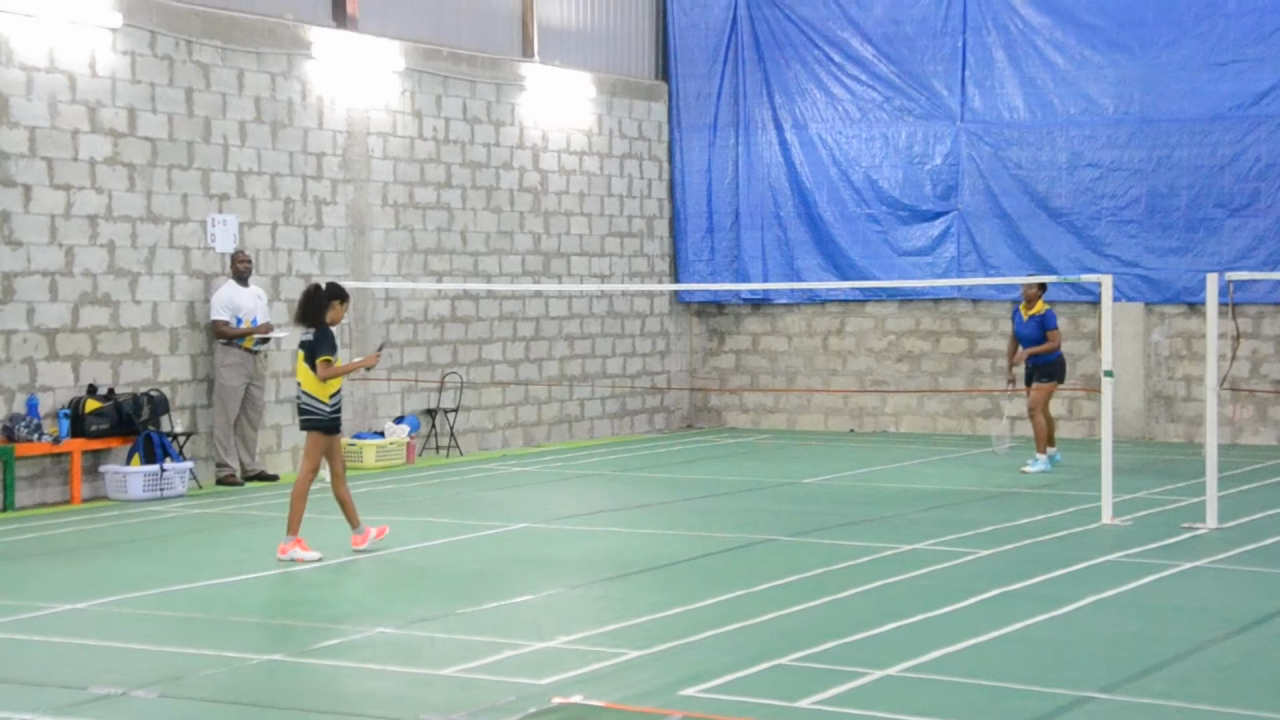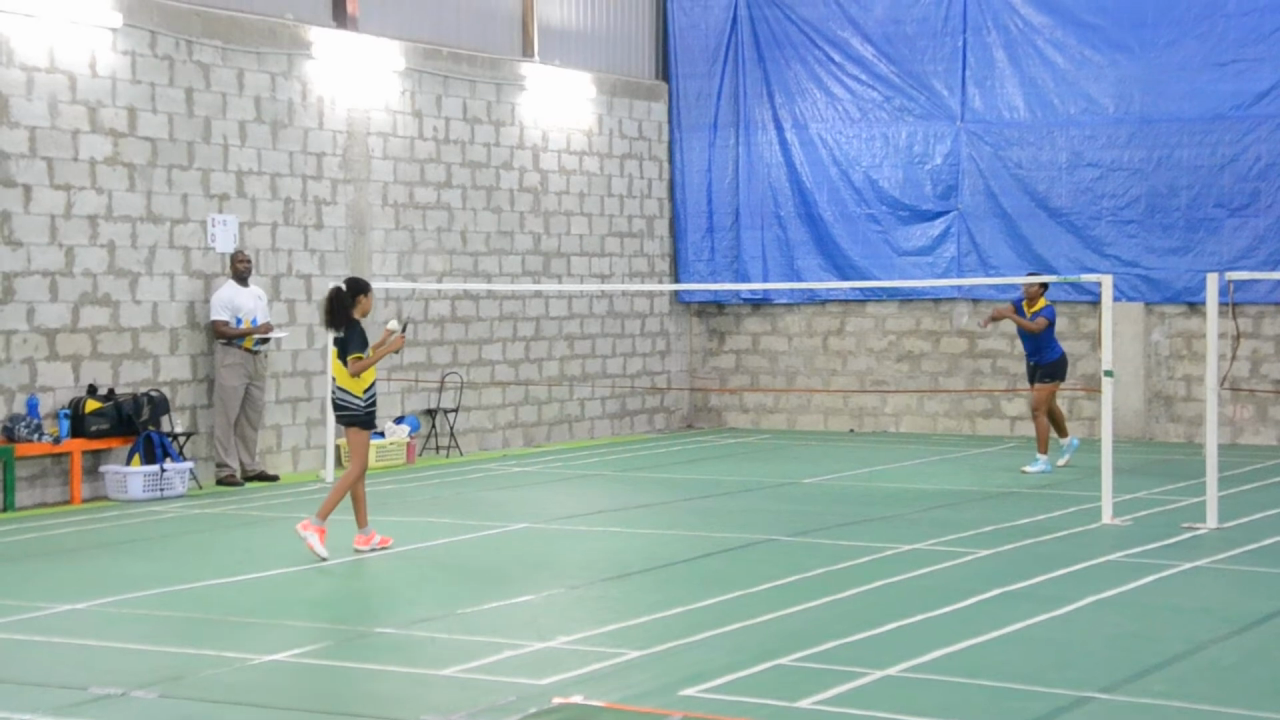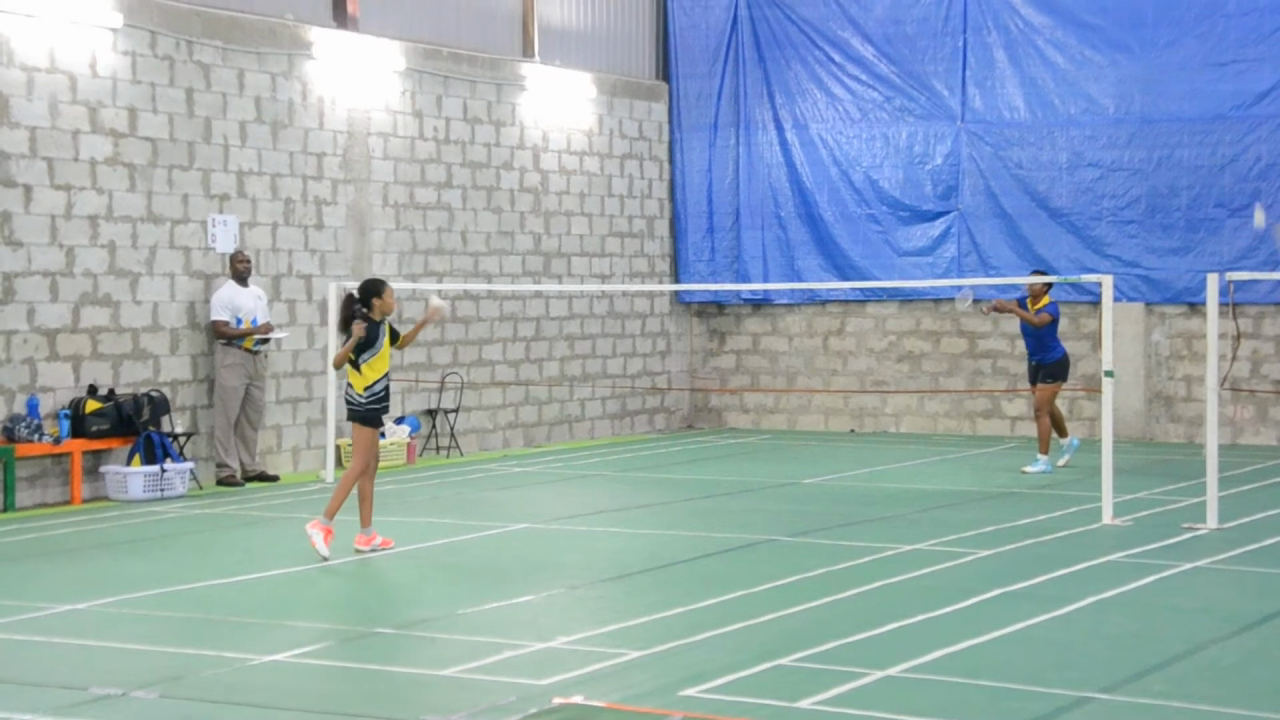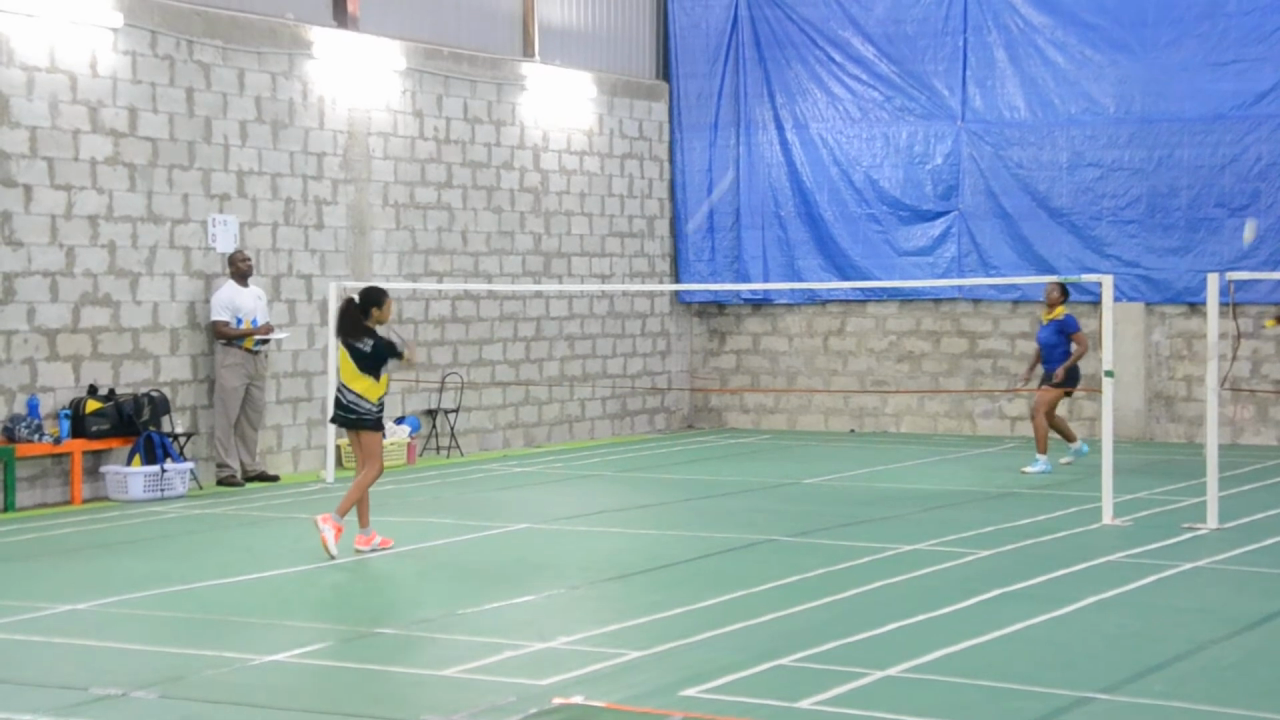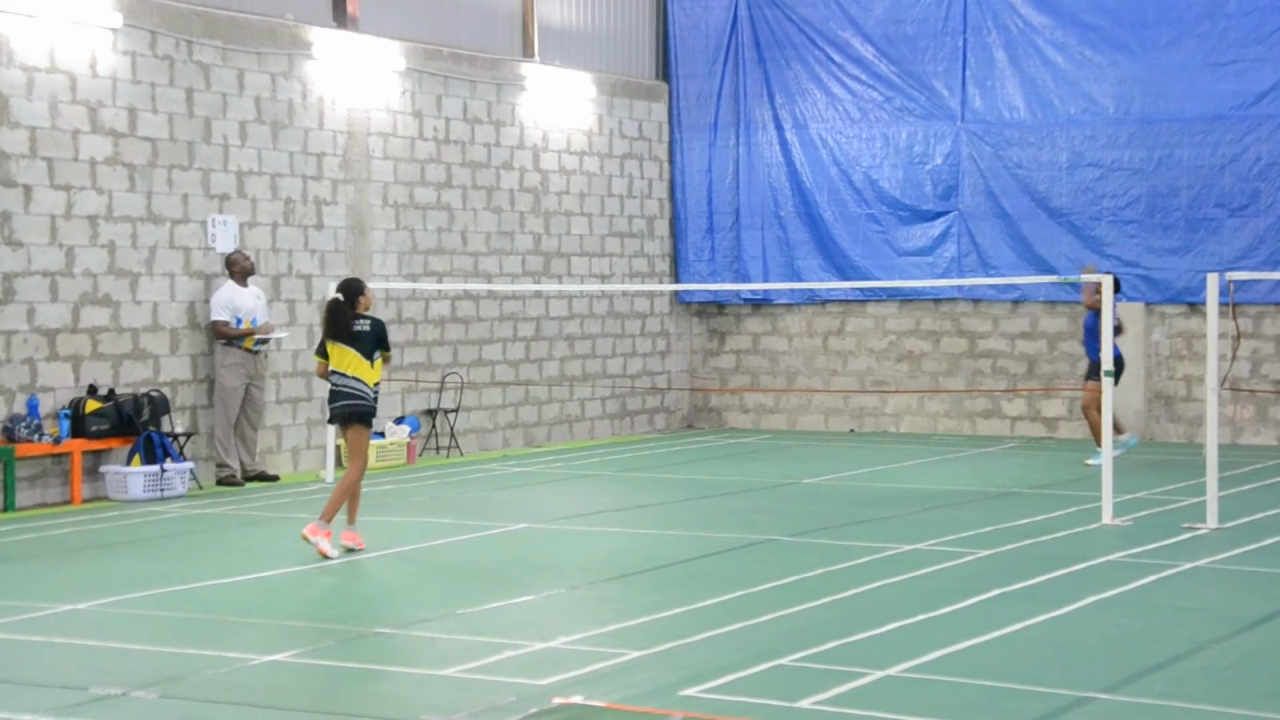
dt=0.5s
person 1, frame 1
left shoulder: (310, 332)
right shoulder: (324, 333)
right elbow: (323, 373)
left wrist: (342, 370)
right wrist: (360, 364)
left hip: (323, 410)
right hip: (321, 411)
left knee: (338, 472)
right knee: (308, 472)
left ankle: (359, 533)
right ankle: (290, 542)
person 1, frame 2
left shoulder: (346, 328)
right shoulder: (354, 329)
right elbow: (354, 369)
left wrist: (381, 343)
right wrist: (388, 350)
left hip: (352, 404)
right hip: (356, 406)
left knee: (359, 469)
right knee: (356, 469)
left ankle: (364, 534)
right ankle: (314, 524)
person 1, frame 3
left shoulder: (383, 325)
right shoulder: (363, 327)
left elbow: (402, 342)
right elbow: (337, 363)
left wrist: (424, 322)
right wrist: (354, 339)
left hip: (373, 402)
right hip: (363, 404)
left knee: (370, 467)
right knee: (358, 466)
left ankle: (366, 535)
right ankle: (322, 524)
person 1, frame 4
left shoulder: (349, 332)
right shoulder: (380, 345)
right elbow: (407, 359)
right wrist: (408, 355)
left hip: (347, 406)
right hip: (366, 412)
left knee: (363, 469)
right knee: (373, 469)
left ankle: (365, 534)
right ankle: (333, 520)
person 1, frame 5
left shoulder: (332, 329)
right shoulder: (375, 325)
left elbow: (321, 370)
right elbow: (386, 359)
left hip: (339, 400)
right hip: (359, 402)
left knee: (356, 466)
right knee: (356, 468)
left ankle: (351, 530)
right ankle: (320, 527)
person 2, frame 1
left shoulder: (259, 293)
right shoulder: (224, 294)
right elbow: (220, 330)
left wrist: (267, 332)
right wrist: (253, 330)
left hip: (256, 357)
right hip: (232, 357)
left knee: (252, 415)
right knee: (228, 416)
left ankle: (251, 467)
right ankle: (225, 470)
person 2, frame 2
left shoulder: (259, 293)
right shoulder: (224, 294)
right elbow: (219, 331)
left wrist: (267, 333)
right wrist: (253, 330)
left hip: (257, 357)
right hip: (232, 358)
left knee: (252, 416)
right knee: (228, 416)
left ankle: (251, 467)
right ankle: (225, 470)
person 2, frame 3
left shoulder: (259, 293)
right shoulder: (224, 294)
right elbow: (219, 331)
left wrist: (267, 332)
right wrist: (253, 331)
left hip: (257, 357)
right hip: (232, 357)
left knee: (253, 415)
right knee: (228, 416)
left ankle: (251, 467)
right ankle: (226, 471)
person 2, frame 4
left shoulder: (259, 293)
right shoulder: (224, 295)
right elbow: (219, 331)
left wrist: (267, 333)
right wrist: (253, 331)
left hip: (257, 357)
right hip: (233, 358)
left knee: (253, 416)
right knee: (228, 417)
left ankle: (251, 467)
right ankle: (226, 471)
person 2, frame 5
left shoulder: (258, 293)
right shoulder: (224, 295)
right elbow: (220, 331)
left wrist: (267, 333)
right wrist: (253, 331)
left hip: (256, 357)
right hip: (233, 357)
left knee: (253, 415)
right knee: (228, 417)
left ankle: (251, 467)
right ankle: (226, 471)
person 3, frame 1
left shoulder: (1046, 314)
right shoulder: (1018, 311)
left elbow: (1055, 344)
right elbow: (1014, 340)
left wrist: (1028, 352)
right wrist: (1009, 369)
left hip: (1050, 365)
right hip: (1032, 366)
left knee: (1035, 408)
right knee: (1041, 409)
left ankle: (1042, 460)
right ankle: (1052, 452)
person 3, frame 2
left shoulder: (1047, 309)
right shoulder: (1019, 304)
left elbow: (1035, 328)
right elbow: (1002, 311)
left wrist: (1009, 315)
right wrist: (989, 319)
left hip: (1052, 363)
right hip: (1034, 363)
left knee: (1038, 409)
right knee: (1048, 406)
left ankle: (1042, 461)
right ankle: (1068, 441)
person 3, frame 3
left shoulder: (1051, 307)
right shoulder: (1024, 303)
left elbow: (1037, 322)
right elbow: (1007, 307)
left wrist: (1012, 308)
right wrist: (993, 307)
left hip: (1054, 362)
right hip: (1035, 362)
left knee: (1040, 410)
right knee: (1048, 407)
left ankle: (1043, 461)
right ankle: (1068, 441)
person 3, frame 4
left shoulder: (1066, 320)
right shoulder: (1044, 318)
left elbow: (1083, 346)
left wrist: (1064, 368)
right wrist: (1030, 369)
left hip: (1063, 374)
right hip: (1049, 373)
left knee: (1037, 410)
right knee: (1047, 414)
left ankle: (1041, 461)
right ankle: (1077, 445)
person 3, frame 5
left shoulder: (1102, 303)
right shoulder: (1100, 304)
left elbow: (1087, 302)
right elbow: (1119, 329)
left wrist: (1088, 282)
right hip: (1098, 362)
left knee: (1088, 406)
right knee: (1096, 405)
left ankle: (1102, 452)
right ankle: (1124, 438)
